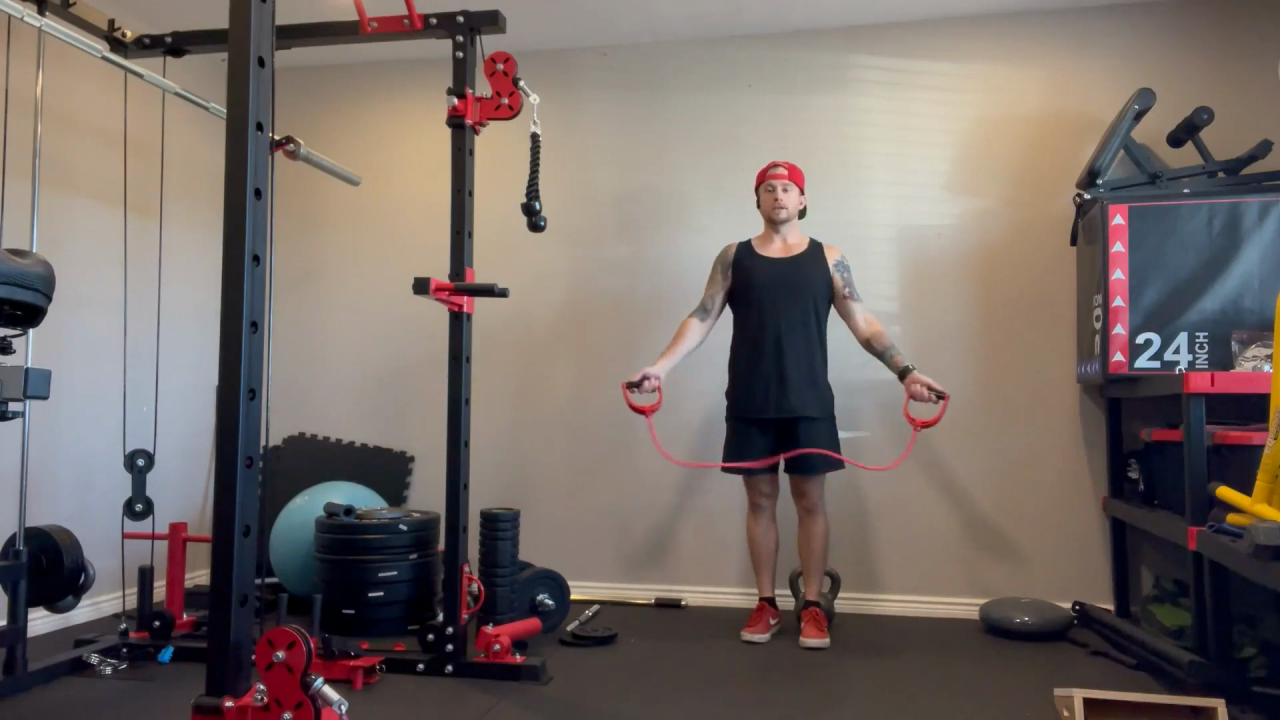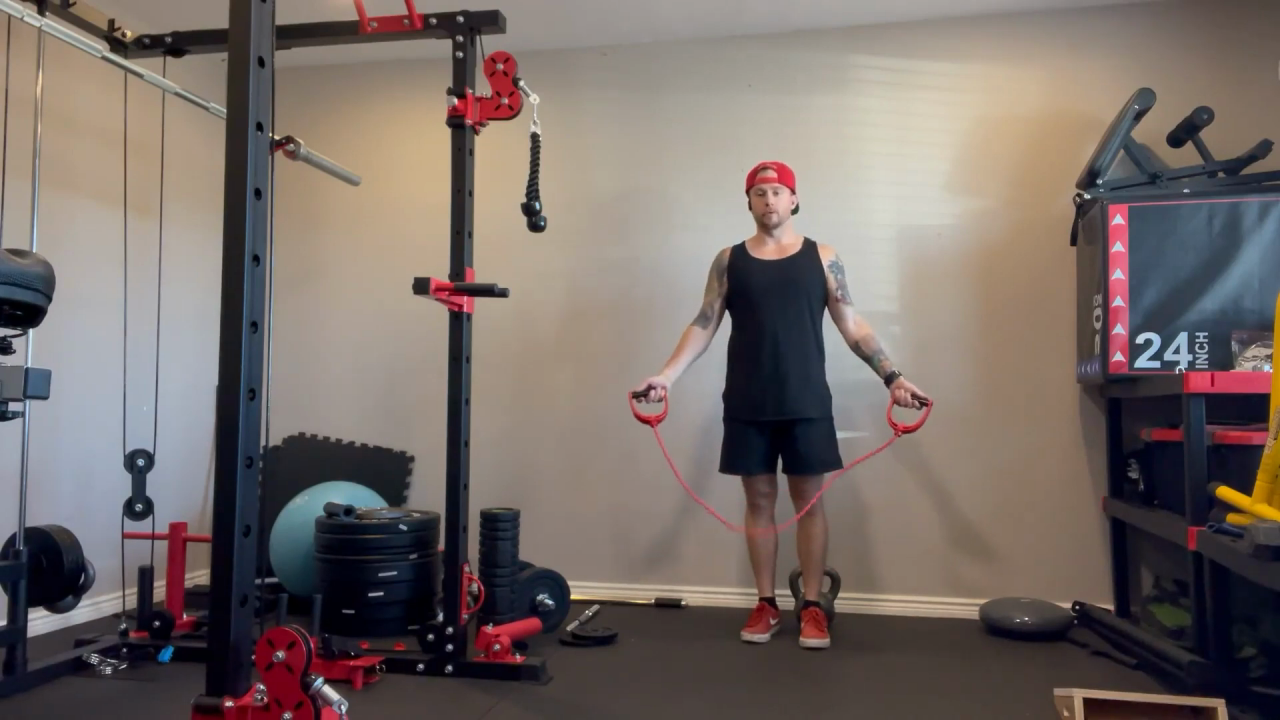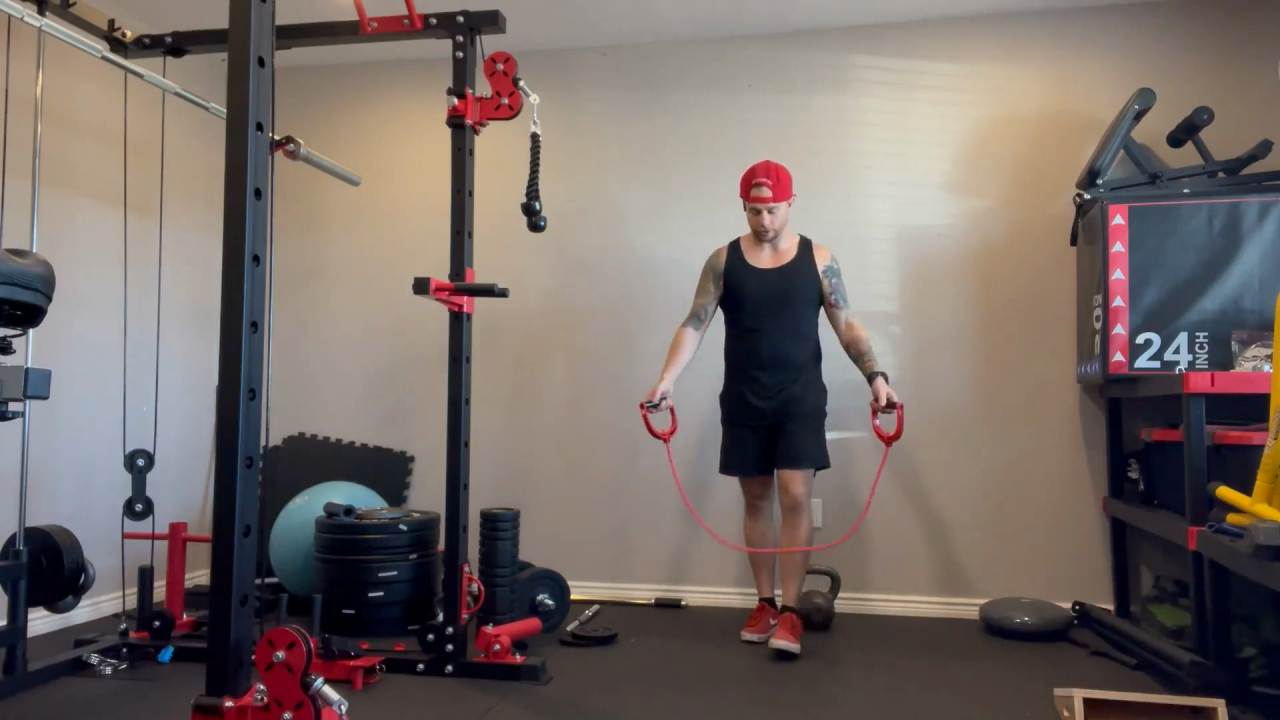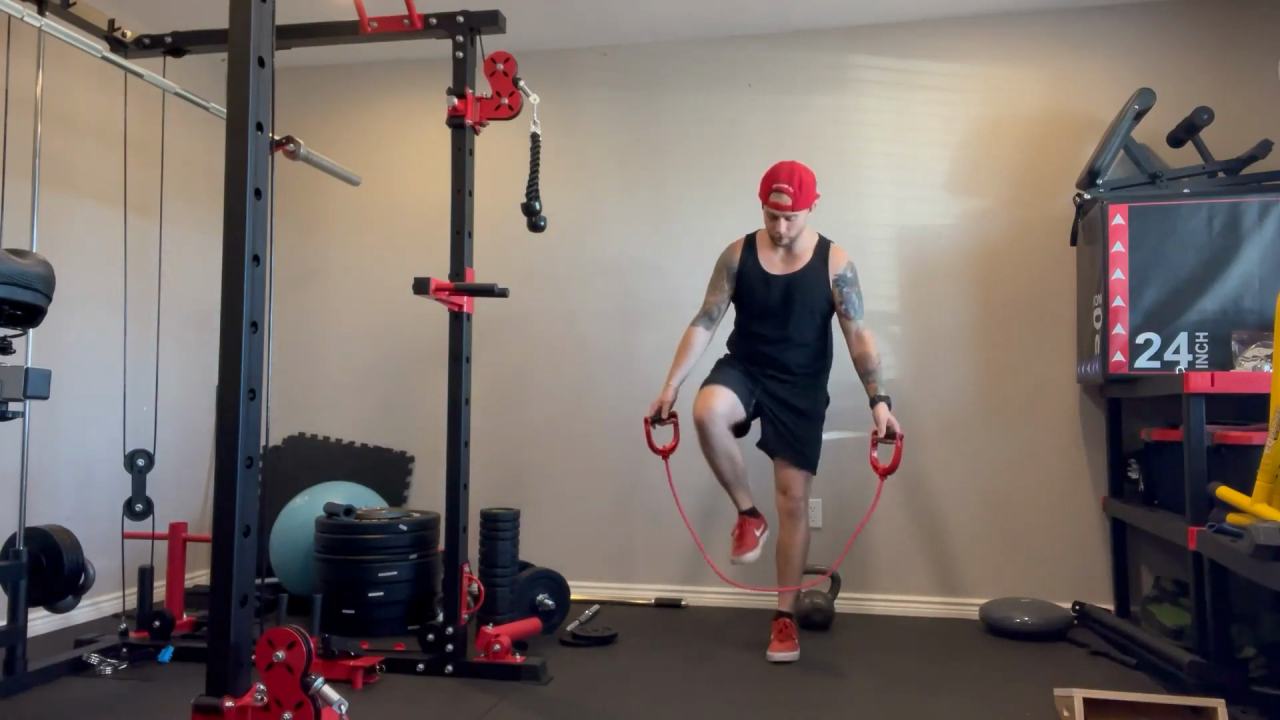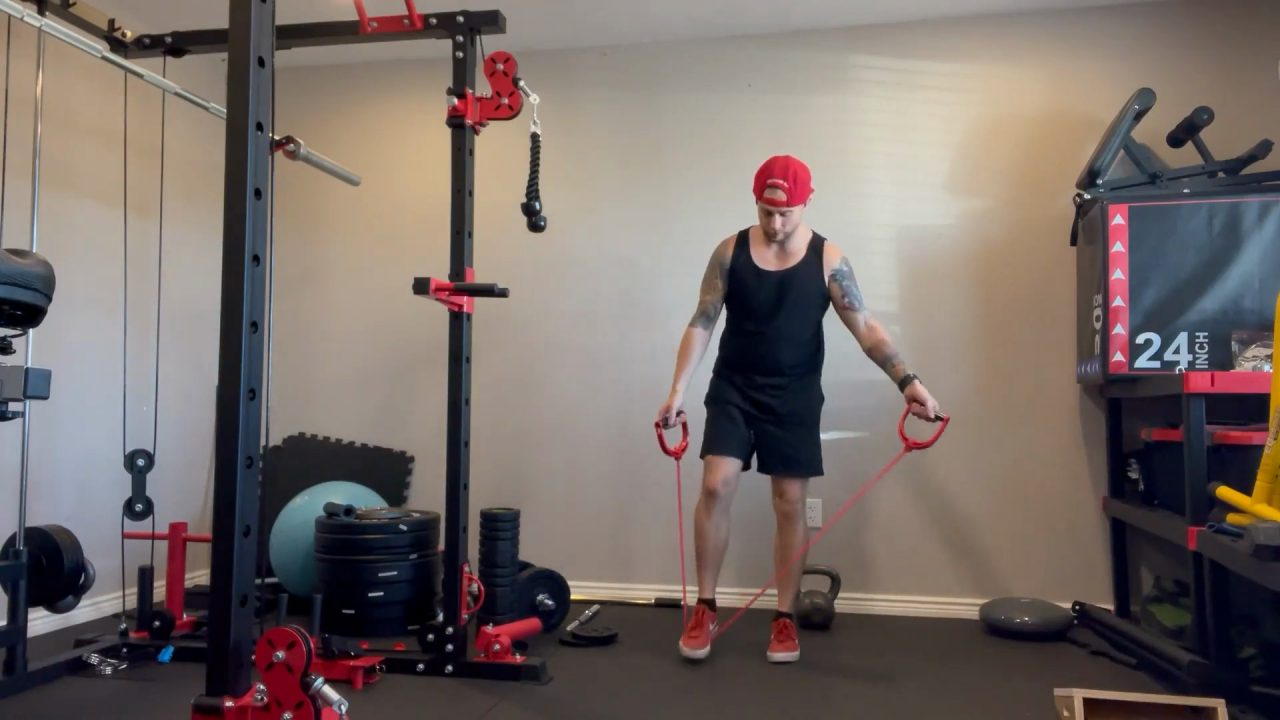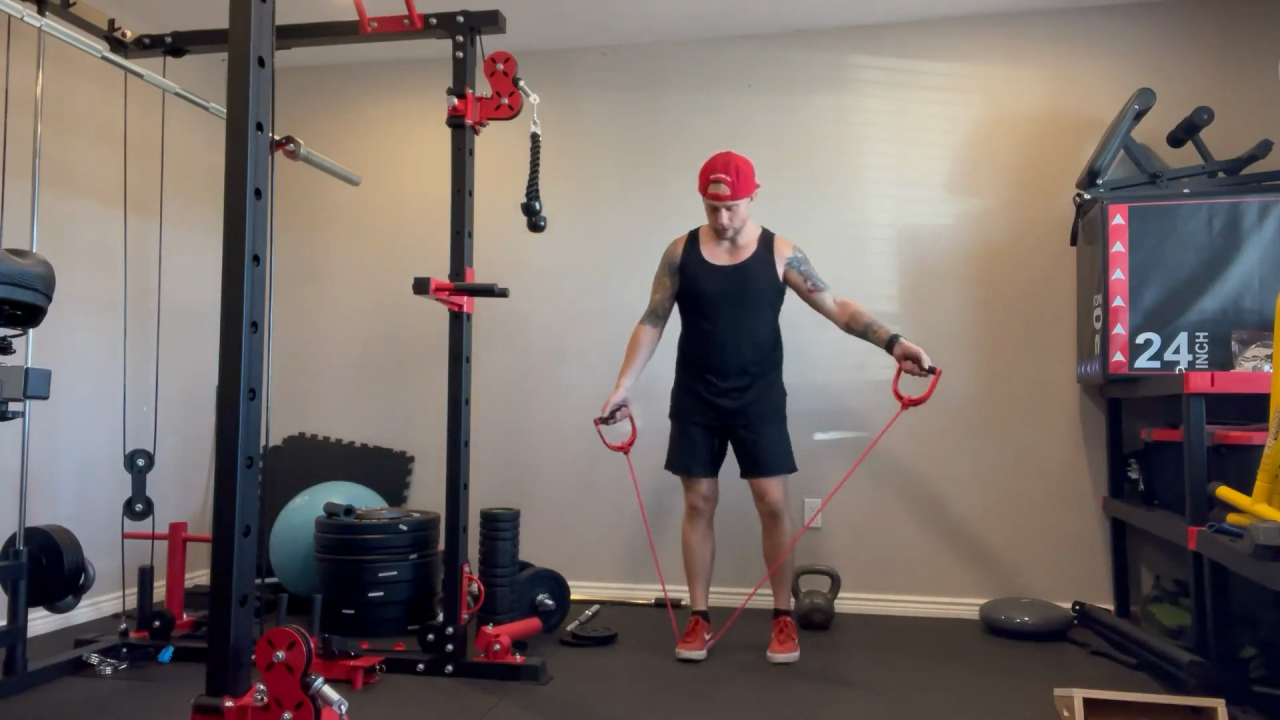
dt=0.5s
person 1, frame 1
left shoulder: (828, 257)
right shoulder: (733, 257)
left elbow: (862, 323)
right elbow: (702, 318)
left wrist: (906, 371)
right wrist: (660, 366)
left hip: (808, 401)
right hip: (750, 402)
left knee: (810, 501)
right knee: (760, 500)
left ankle: (812, 607)
right ankle: (765, 604)
person 1, frame 2
left shoulder: (823, 257)
right shoulder: (729, 259)
left elbow: (852, 325)
right elbow: (704, 324)
left wrist: (893, 377)
right wrist: (667, 375)
left hip: (807, 402)
right hip: (747, 404)
left knee: (809, 501)
right knee: (758, 501)
left ankle: (812, 607)
right ankle: (766, 604)
person 1, frame 3
left shoulder: (819, 258)
right shoulder: (723, 260)
left elbow: (846, 325)
right elbow: (695, 325)
left wrist: (876, 377)
right wrist: (666, 378)
left hip: (801, 397)
right hip: (743, 400)
left knee: (794, 497)
right knee: (756, 501)
left ankle: (789, 612)
right ankle: (764, 603)
person 1, frame 4
left shoulder: (835, 262)
right shoulder: (738, 254)
left elbow: (858, 335)
right elbow: (705, 322)
left wrist: (879, 400)
right wrist: (671, 385)
left hip: (802, 389)
right hip: (744, 369)
left knee: (793, 498)
right knee: (707, 412)
left ankle: (785, 617)
right ankle: (748, 516)
person 1, frame 5
left shoulder: (828, 259)
right shoulder: (730, 251)
left elbow: (865, 327)
right elbow: (701, 322)
left wrist: (908, 382)
right wrist: (678, 388)
left hip: (794, 396)
right hip: (733, 389)
left knee: (790, 504)
right knee: (716, 488)
left ankle: (784, 618)
right ankle: (704, 608)
person 1, frame 6
left shoulder: (781, 253)
right shoulder: (680, 252)
left elbow: (835, 305)
right elbow: (652, 321)
left wrist: (892, 342)
right wrist: (623, 385)
left hip: (759, 396)
right hip: (696, 398)
left knee: (772, 503)
right knee: (698, 503)
left ankle: (783, 616)
right ankle: (699, 617)
